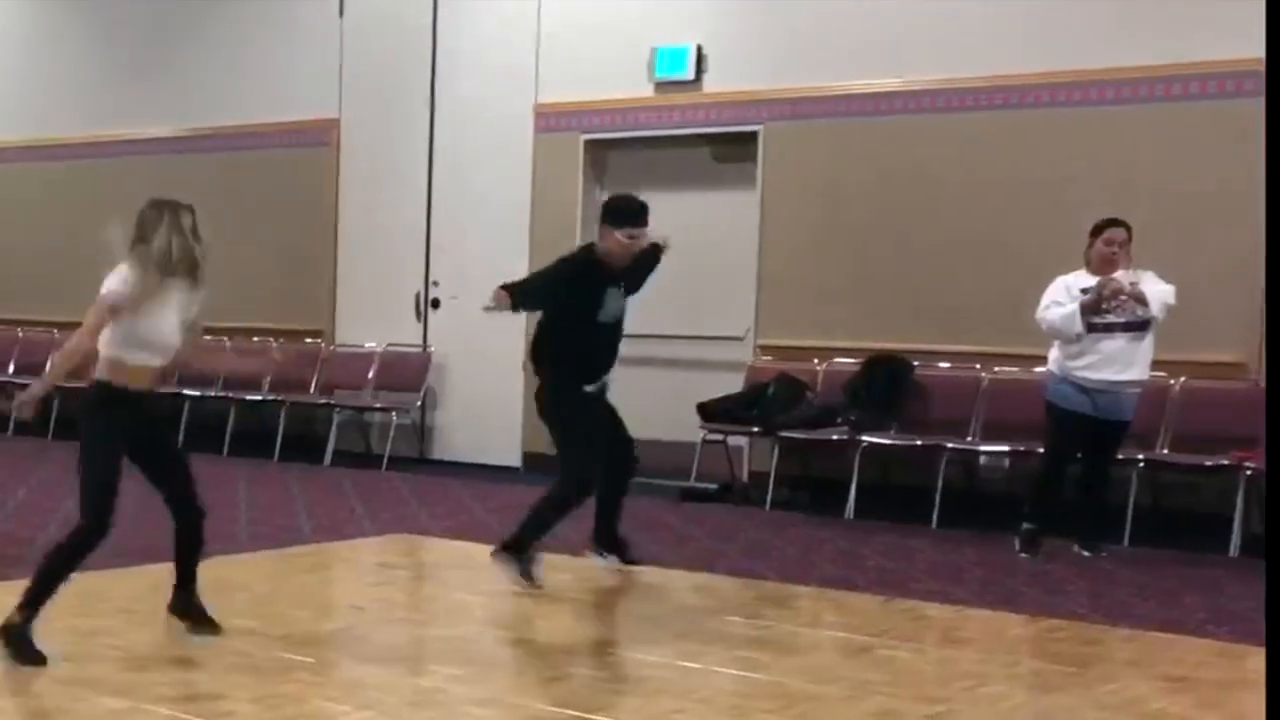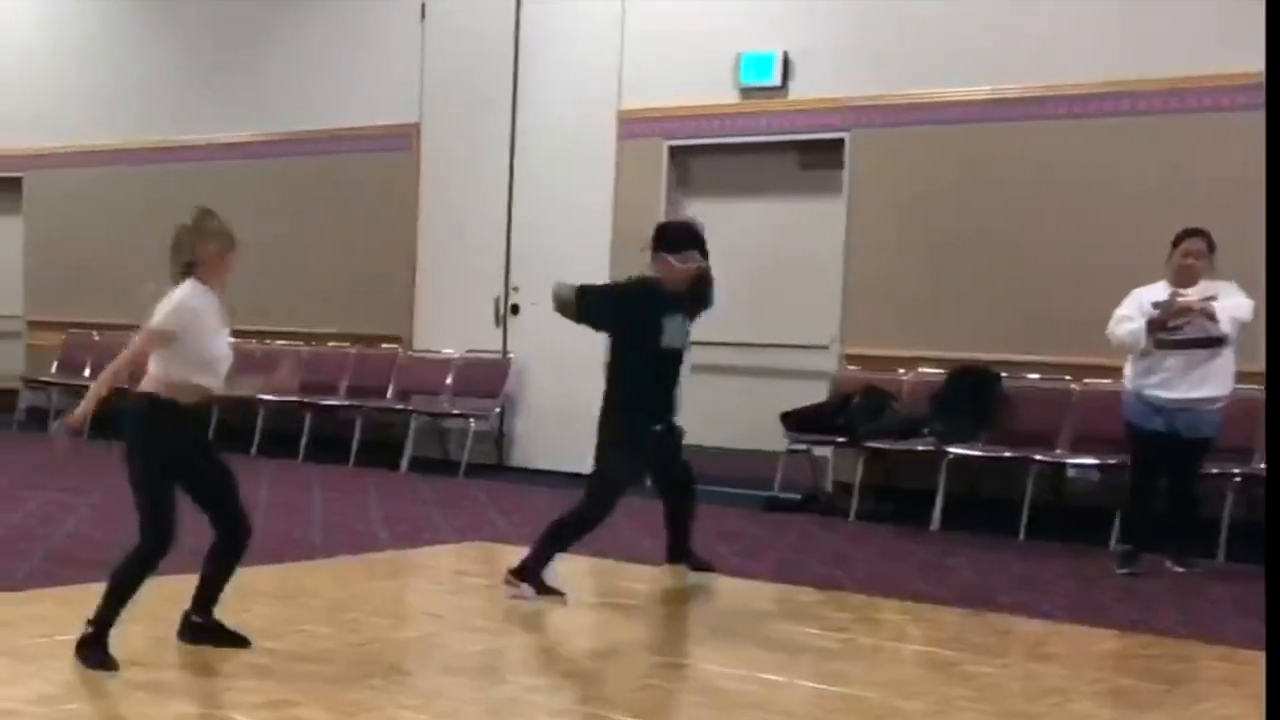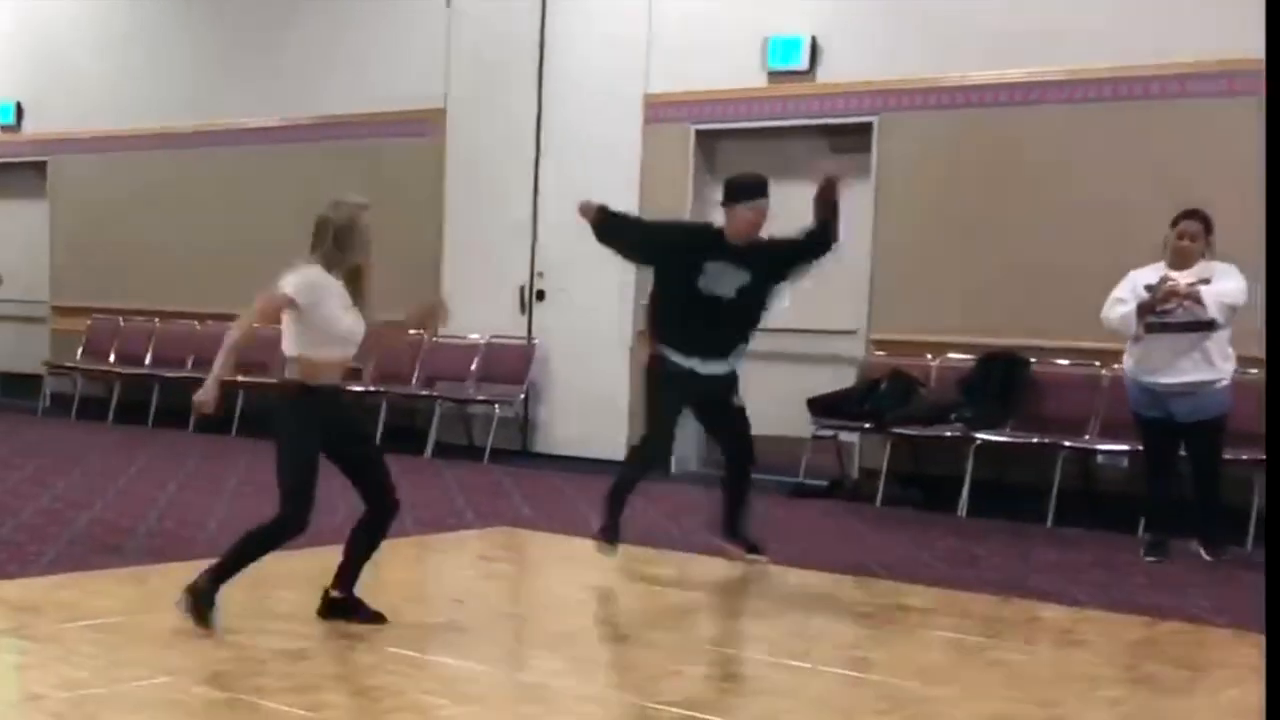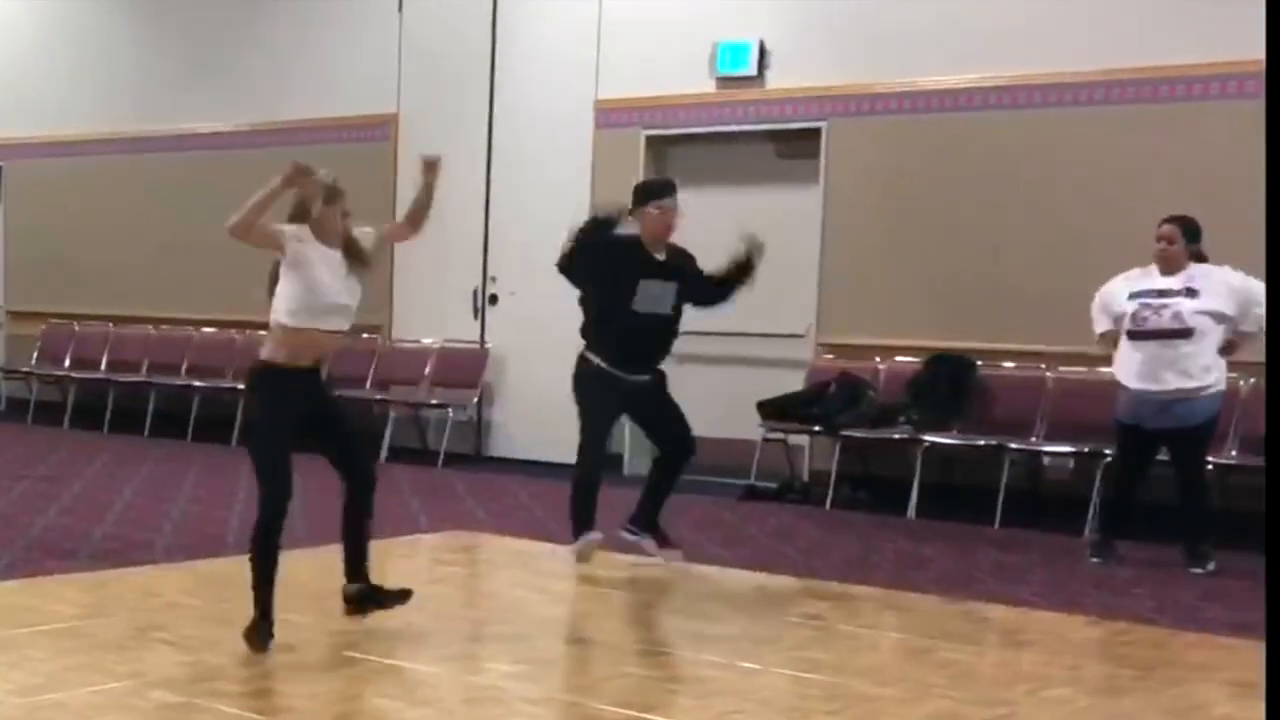
dt=0.7s
person 1, frame 1
left shoulder: (183, 288)
right shoulder: (130, 279)
left elbow: (194, 353)
right elbow: (86, 336)
left wrist: (247, 365)
right wrist: (42, 385)
left hip: (146, 409)
right hip: (109, 409)
left knee: (190, 511)
right knee: (95, 524)
left ankle: (185, 599)
person 1, frame 2
left shoulder: (212, 303)
right shoulder: (189, 299)
right elbow: (133, 355)
right wrist: (87, 405)
left hip: (190, 426)
right hip: (155, 422)
left knee: (236, 529)
right knee: (157, 538)
left ankle: (199, 619)
right ankle: (94, 635)
person 1, frame 3
left shoulder: (345, 284)
right shoulder: (308, 279)
right elbow: (243, 327)
left wrist: (414, 323)
right wrist: (215, 380)
left hip: (334, 404)
right hip: (304, 404)
left knee: (385, 502)
right knee: (293, 519)
left ankle: (338, 595)
right ankle: (207, 585)
person 1, frame 4
left shoulder: (354, 244)
right shoulder: (297, 242)
left elbow: (410, 227)
right elbow: (239, 227)
left wrist: (429, 183)
right wrist: (284, 184)
left hip: (310, 384)
right hip: (274, 383)
left knee: (361, 477)
right knee: (275, 499)
left ankle: (359, 587)
right ankle: (262, 616)
person 2, frame 1
left shoulder: (621, 268)
right shoulder: (577, 269)
right elbow: (537, 287)
left wrist: (653, 254)
right wrist: (509, 296)
left hip: (588, 390)
right hip: (564, 392)
left knee: (622, 460)
right knee: (583, 476)
left ankle: (606, 539)
right ankle: (515, 549)
person 2, frame 2
left shoulder: (681, 298)
right shoulder: (633, 298)
right elbow: (589, 303)
left wrist: (701, 271)
right wrist: (568, 298)
left hip: (657, 422)
right hip: (628, 421)
left knee: (681, 486)
right knee: (597, 504)
left ankle: (679, 552)
right ankle: (528, 570)
person 2, frame 3
left shoulder: (769, 256)
right shoulder: (688, 242)
left elbow: (819, 242)
right elbow: (635, 233)
left wrist: (827, 198)
right wrist: (600, 217)
left hip: (719, 376)
right hip: (672, 370)
left knee: (741, 454)
right knee: (655, 449)
left ankle: (733, 530)
right ankle: (613, 512)
person 2, frame 4
left shoulder: (680, 263)
right shoulder: (616, 252)
left elbow: (707, 295)
right elbow: (572, 265)
left wrist: (745, 265)
right wrist: (603, 227)
left hip: (644, 377)
right hip: (600, 374)
left knee: (679, 445)
right knee: (594, 454)
left ankle: (643, 523)
right ankle: (584, 532)
person 3, frame 1
left shoulder: (1143, 280)
right shoulder: (1068, 283)
left elbow: (1165, 297)
right elbow: (1049, 320)
left wrist: (1131, 292)
right wrist: (1091, 303)
left hip: (1120, 392)
right hip: (1071, 387)
left knee: (1099, 467)
right knee: (1057, 459)
left ankle: (1089, 535)
right ankle: (1032, 527)
person 3, frame 2
left shoulder: (1223, 291)
right shoulder: (1143, 296)
left elbow: (1241, 311)
right elbow: (1119, 334)
left wrist: (1200, 308)
right wrist: (1160, 319)
left hip: (1201, 408)
right hip: (1149, 404)
left knee: (1185, 482)
right knee: (1144, 479)
left ankle: (1177, 549)
right ankle: (1130, 548)
person 3, frame 3
left shoulder: (1222, 273)
right shoulder: (1140, 277)
left elbow: (1232, 296)
right elbow: (1113, 316)
left wrist: (1188, 292)
right wrist: (1150, 303)
left hip: (1206, 391)
right hip: (1151, 390)
left knee: (1207, 468)
right knee: (1158, 468)
left ankle: (1208, 537)
right ankle: (1156, 536)
person 3, frame 4
left shoulder: (1217, 281)
right shoulder: (1131, 281)
left elbow: (1259, 300)
right elbow: (1101, 304)
left wrist: (1237, 339)
right wrist: (1109, 338)
left hip: (1194, 399)
right hip: (1137, 399)
left knee: (1191, 477)
right knee: (1125, 472)
left ankle: (1198, 548)
right ankle: (1105, 538)
